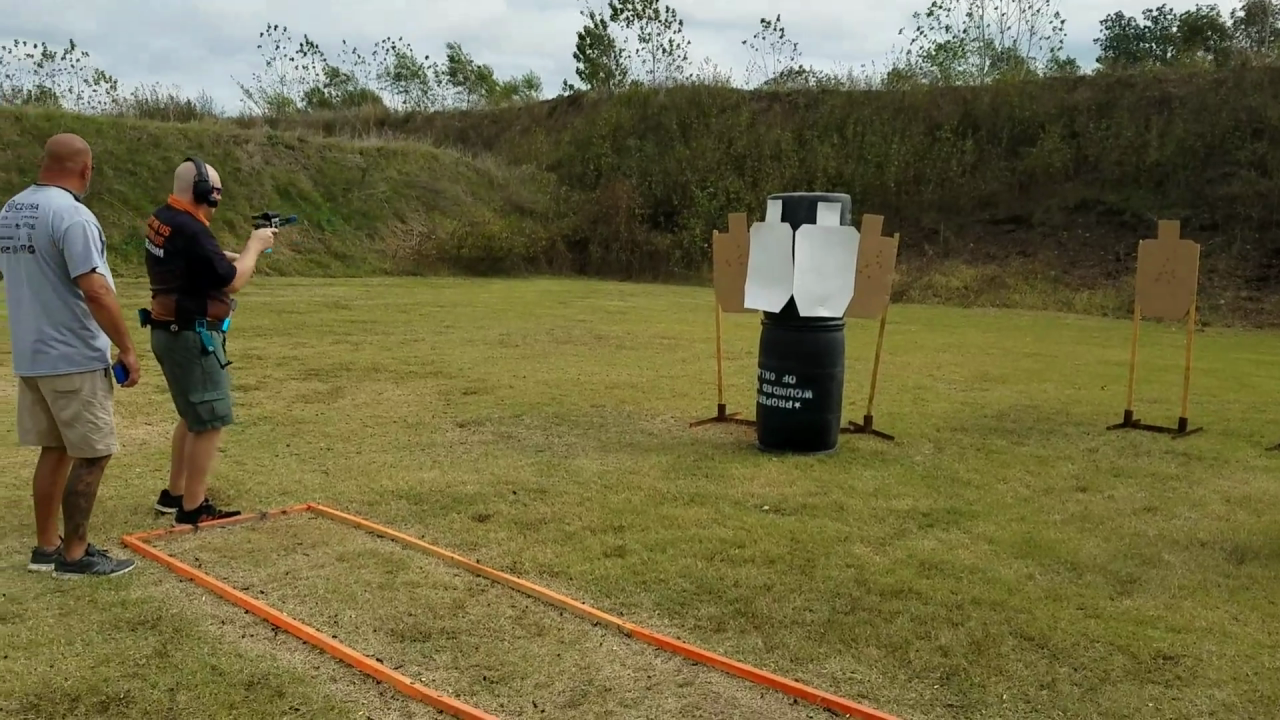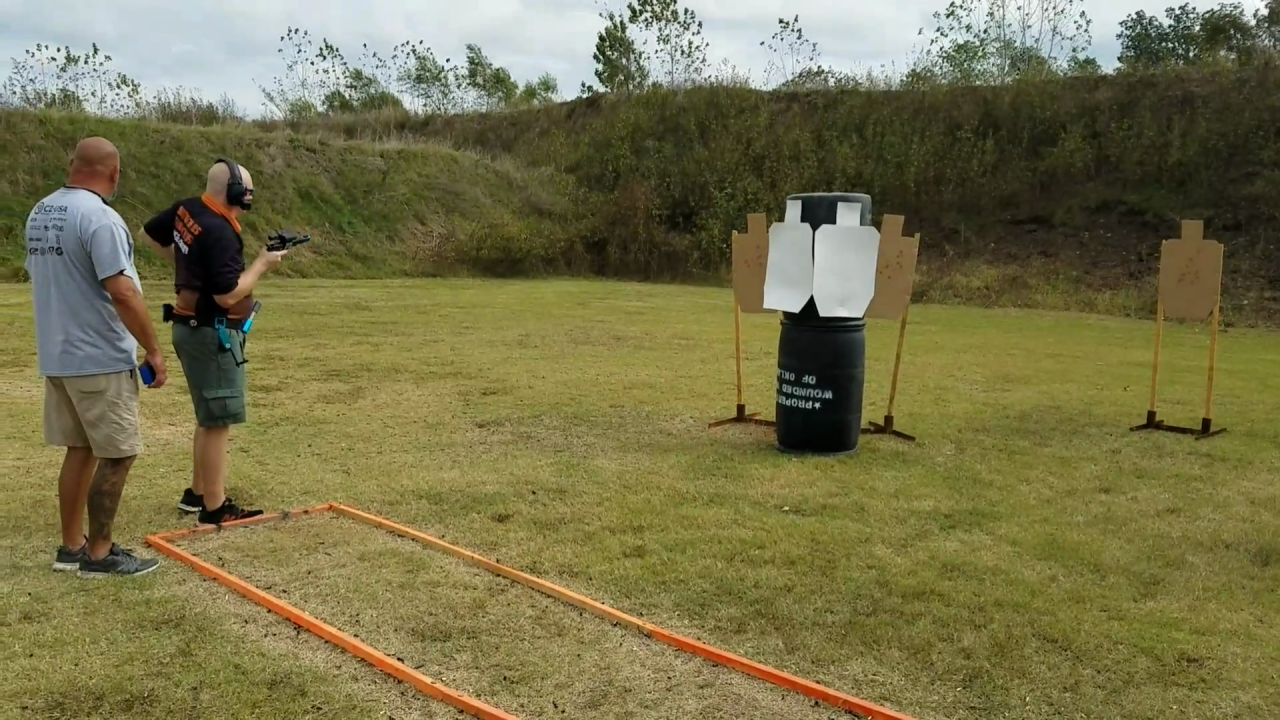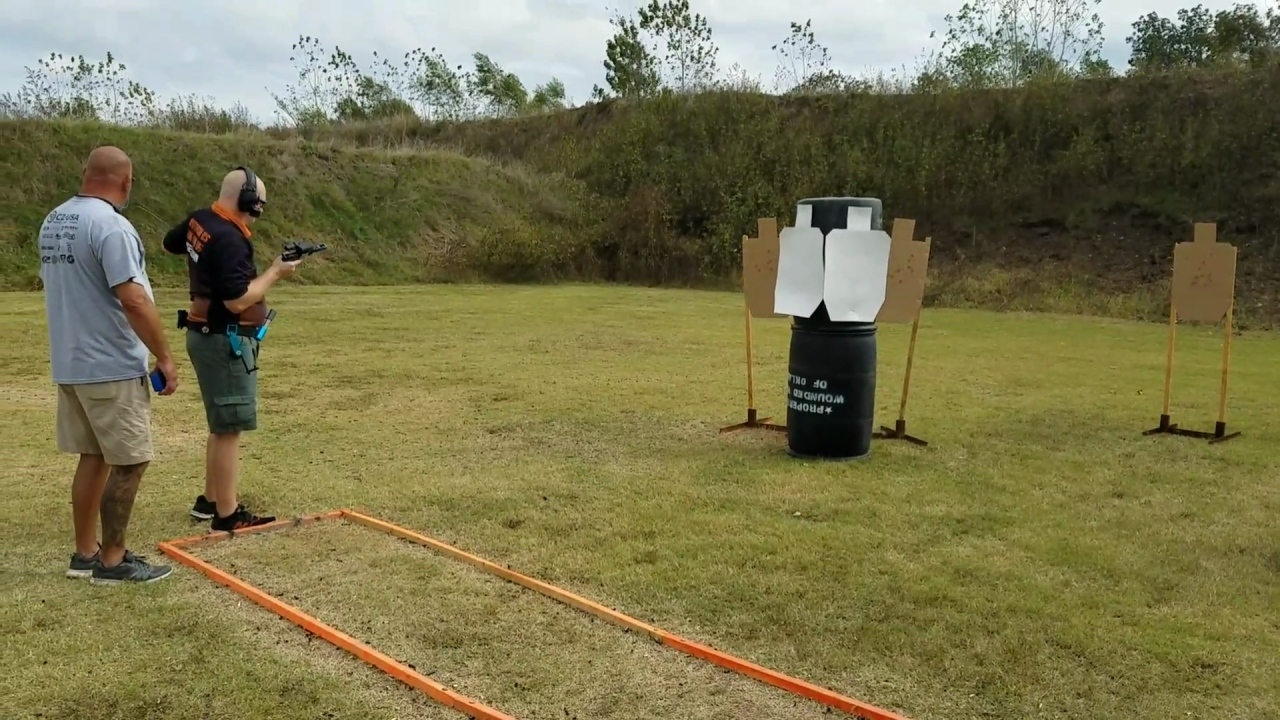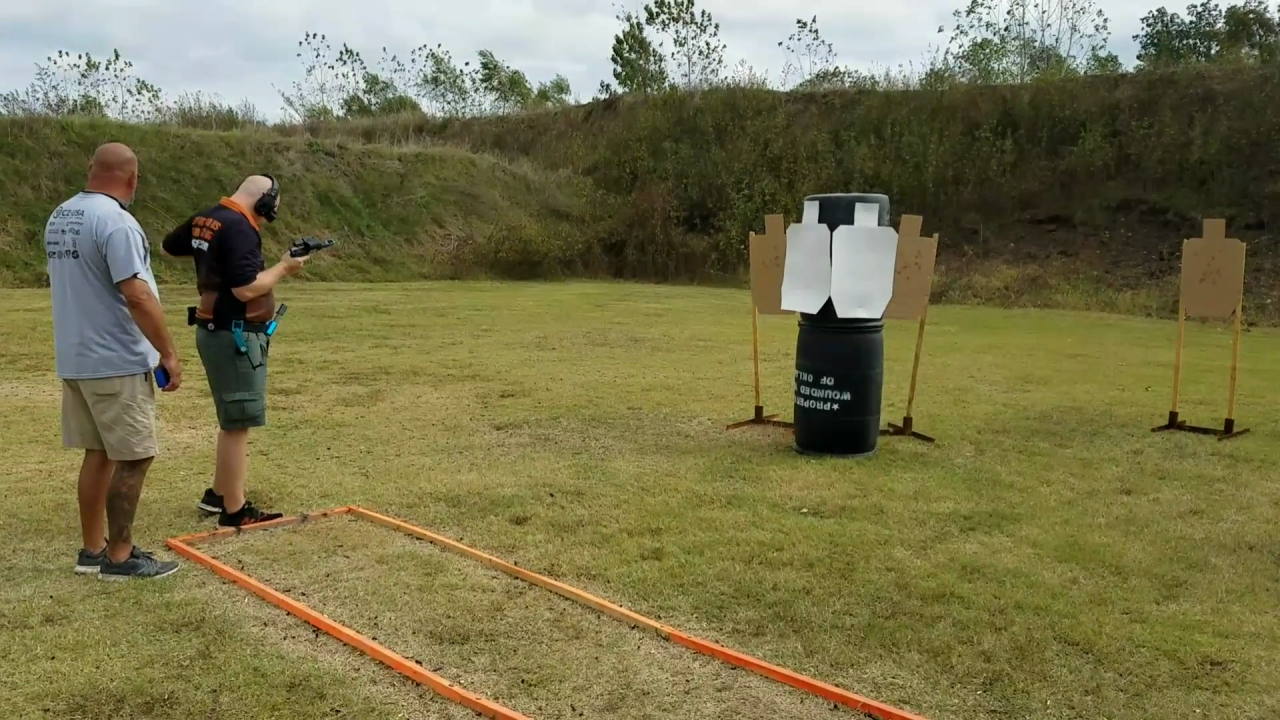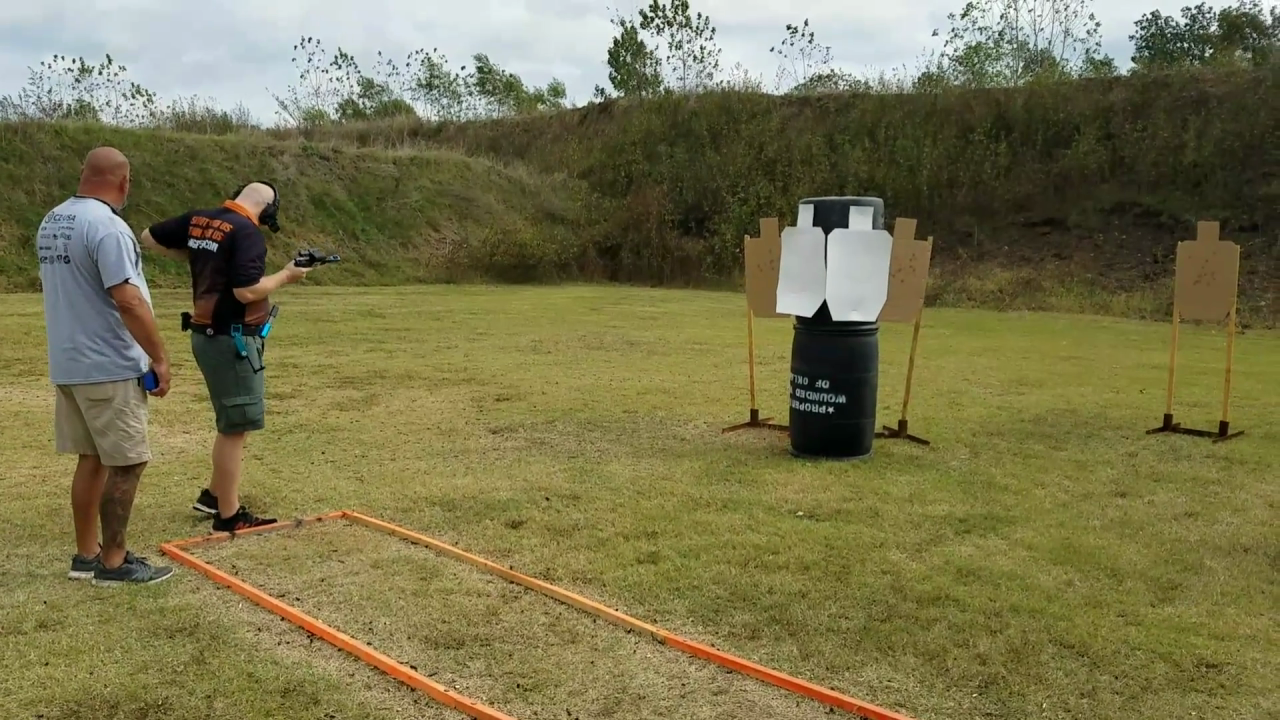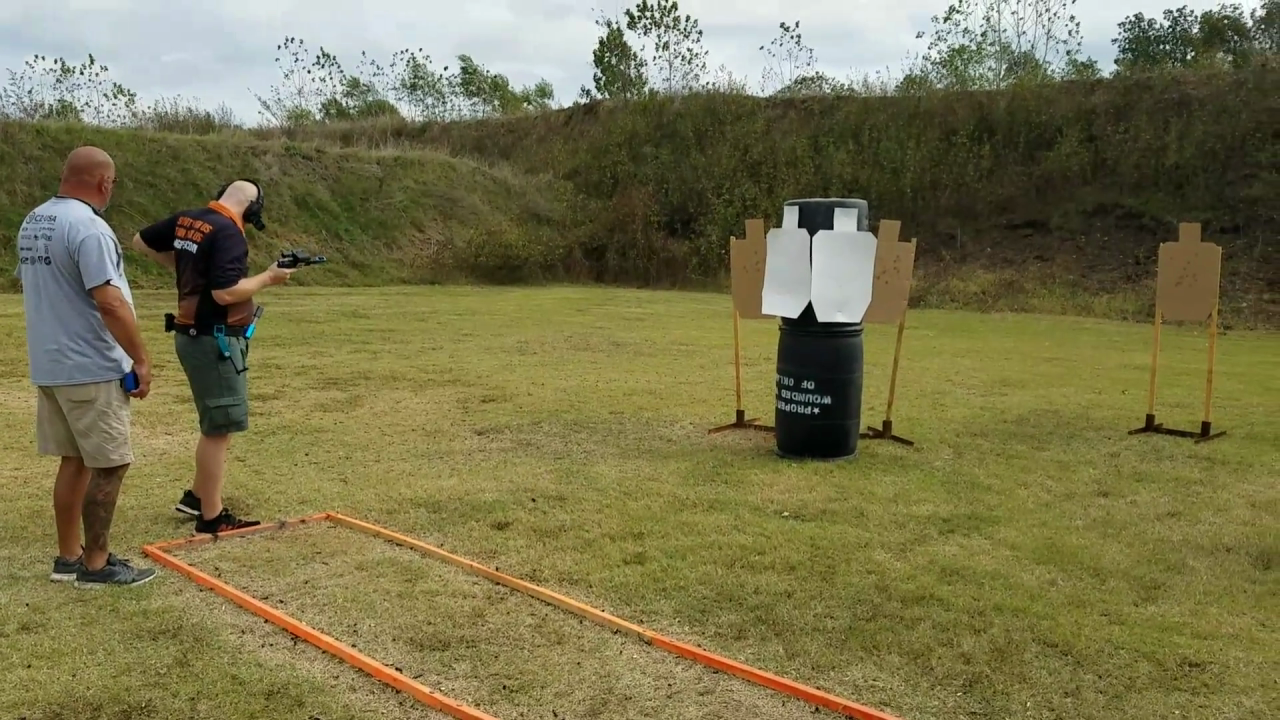
dt=0.5s
person 1, frame 1
right shoulder: (71, 215)
right elbow: (95, 292)
right wrist: (126, 349)
right hip: (73, 360)
left knee: (54, 450)
right knee: (92, 454)
left ankle: (46, 546)
right ankle: (74, 554)
person 1, frame 2
left shoulder: (40, 213)
right shoulder: (99, 218)
right elbow: (123, 294)
right wrist: (153, 351)
left hip: (58, 357)
right hip: (99, 360)
left knee: (80, 450)
right knee: (116, 454)
left ankle: (72, 546)
right ankle: (99, 553)
person 1, frame 3
left shoulder: (53, 222)
right shoulder: (110, 225)
right elbow: (133, 301)
right wrist: (164, 358)
left hip: (71, 364)
right hip: (111, 367)
left knee: (93, 457)
right knee: (128, 461)
left ankle: (85, 553)
right ankle: (112, 560)
person 1, frame 4
left shoulder: (59, 217)
right shoulder: (115, 222)
right elbow: (138, 297)
right wrist: (168, 353)
left hip: (75, 360)
right hip: (115, 363)
left knee: (99, 453)
right knee: (133, 458)
left ankle: (93, 549)
right ankle: (119, 556)
person 1, frame 5
left shoulder: (51, 222)
right shoulder: (107, 226)
right elbow: (128, 301)
right wrist: (159, 358)
left hip: (69, 364)
right hip: (108, 367)
left knee: (91, 459)
right knee: (126, 463)
left ankle: (86, 554)
right ankle: (113, 561)
person 1, frame 6
left shoulder: (32, 222)
right shoulder: (88, 227)
right elbow: (110, 303)
right wrist: (140, 360)
left hip: (51, 366)
right hip: (91, 369)
left knee: (74, 461)
right knee: (108, 465)
left ankle: (69, 556)
right ankle: (96, 563)
person 2, frame 1
left shoulder: (162, 218)
right shoulder: (190, 230)
right elbow: (233, 282)
left wrist: (224, 255)
right wrist: (255, 245)
left hip: (170, 330)
right hip: (192, 336)
left knee: (193, 418)
right knee: (210, 422)
left ankle: (174, 494)
right ankle: (193, 507)
person 2, frame 2
left shoulder: (188, 209)
right shoulder: (220, 233)
left elbow: (149, 234)
right elbow: (227, 296)
right wrist: (262, 264)
left hip: (193, 328)
right hip: (211, 333)
left knee: (210, 417)
right knee: (219, 420)
left ankle: (197, 492)
right ankle: (214, 507)
person 2, frame 3
left shoulder: (200, 220)
right shoulder: (228, 239)
left elbow: (169, 244)
right elbow: (237, 301)
right wrist: (274, 273)
left hip: (207, 335)
right hip: (224, 340)
left knee: (222, 424)
right knee: (230, 428)
left ankle: (210, 500)
right ankle: (227, 514)
person 2, frame 4
left shoulder: (203, 219)
right shoulder: (239, 228)
left elbow: (169, 247)
right elbow: (246, 289)
right wrist: (283, 267)
left hip: (218, 331)
right hip: (233, 335)
left knee: (235, 419)
right knee: (238, 423)
left ankle: (218, 493)
right ankle: (235, 510)
person 2, frame 5
left shoulder: (198, 220)
right shoulder: (246, 232)
left elbow: (149, 237)
right elbow: (246, 291)
right wrist: (286, 275)
left hip: (209, 334)
right hip: (230, 339)
left knee: (232, 422)
right knee: (236, 427)
left ankle: (214, 495)
right ankle: (228, 515)
person 2, frame 6
left shoulder: (185, 221)
right shoulder: (228, 233)
left elbow: (141, 242)
right elbow: (225, 293)
right wrist: (268, 277)
left hip: (194, 335)
right hip: (214, 340)
left knee: (216, 424)
right knee: (220, 428)
left ankle: (196, 497)
right ankle: (212, 517)
